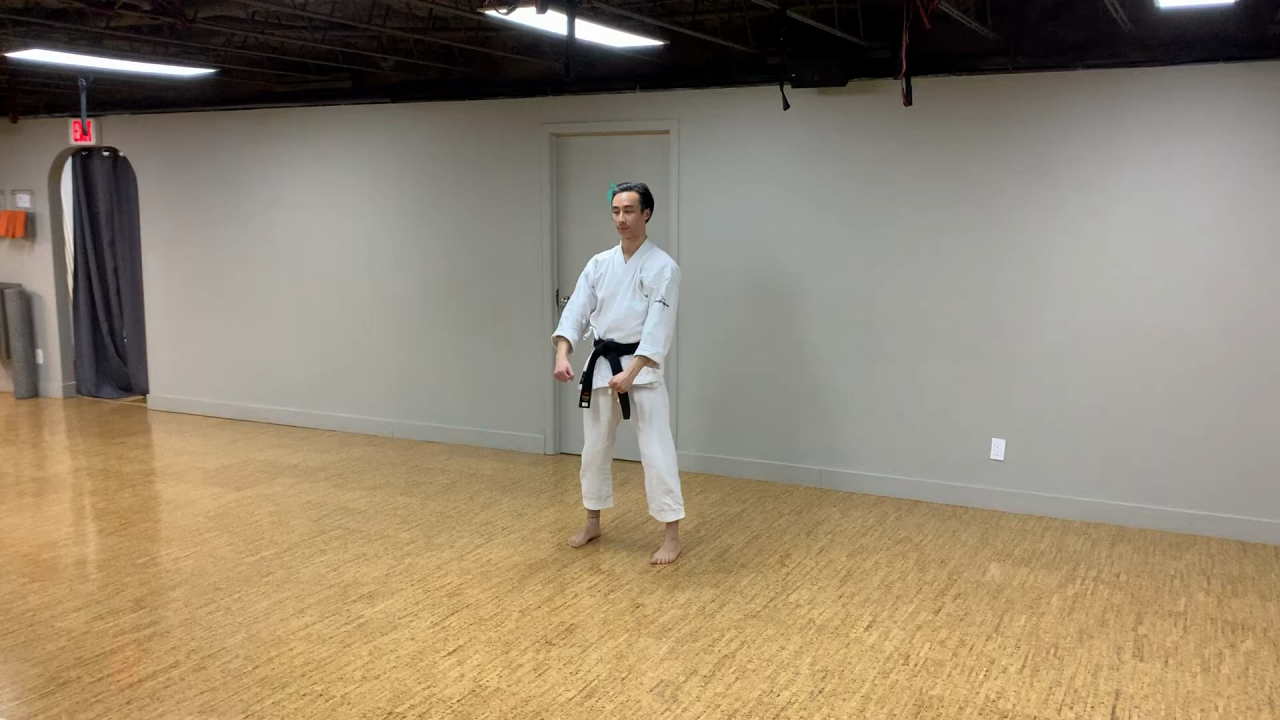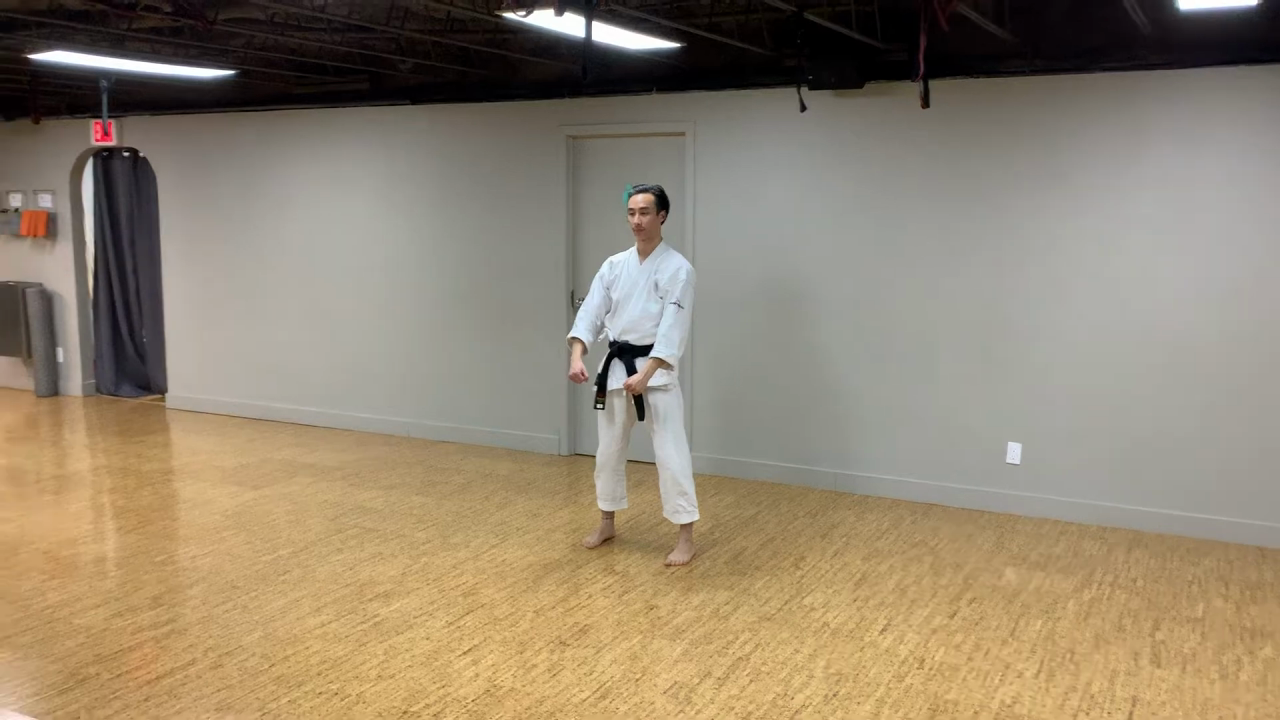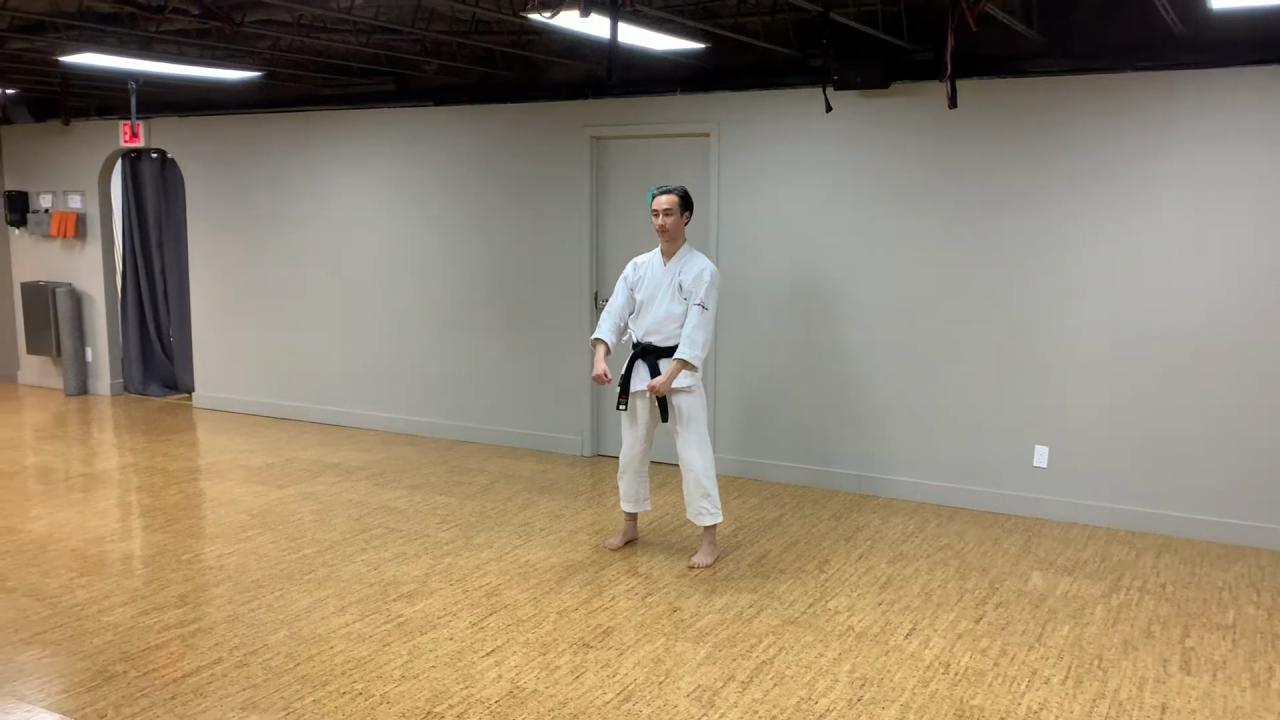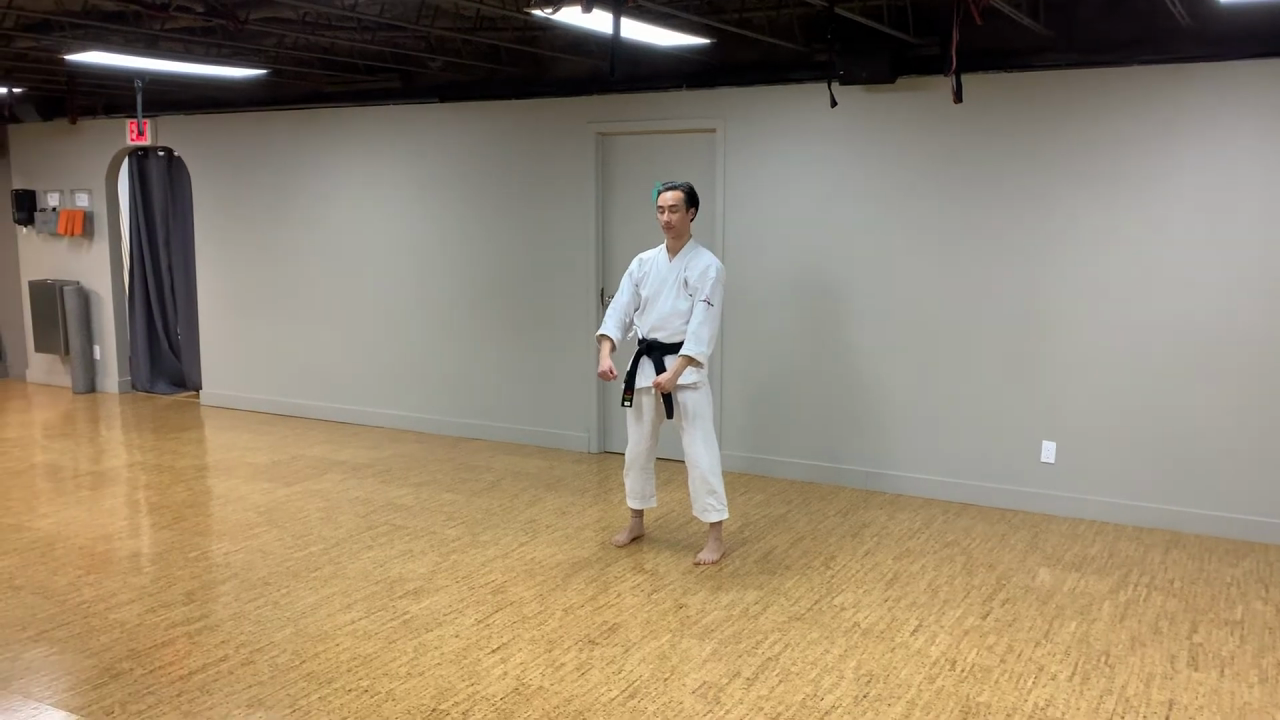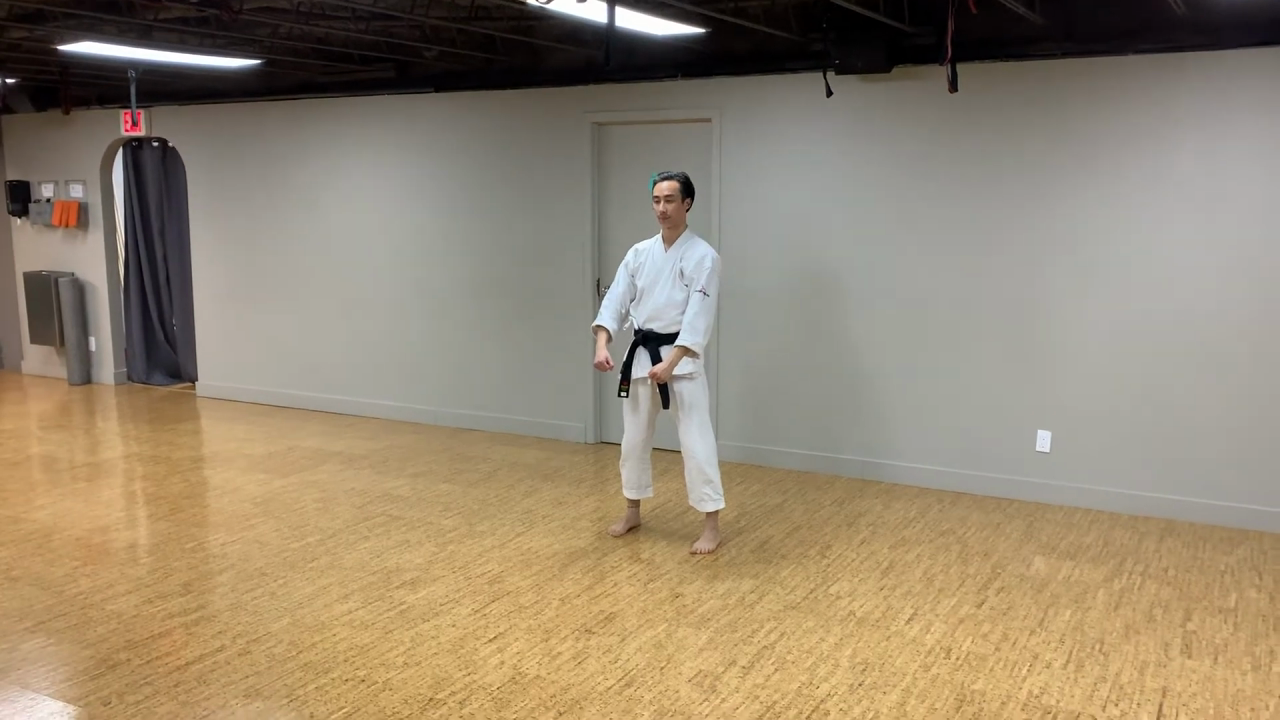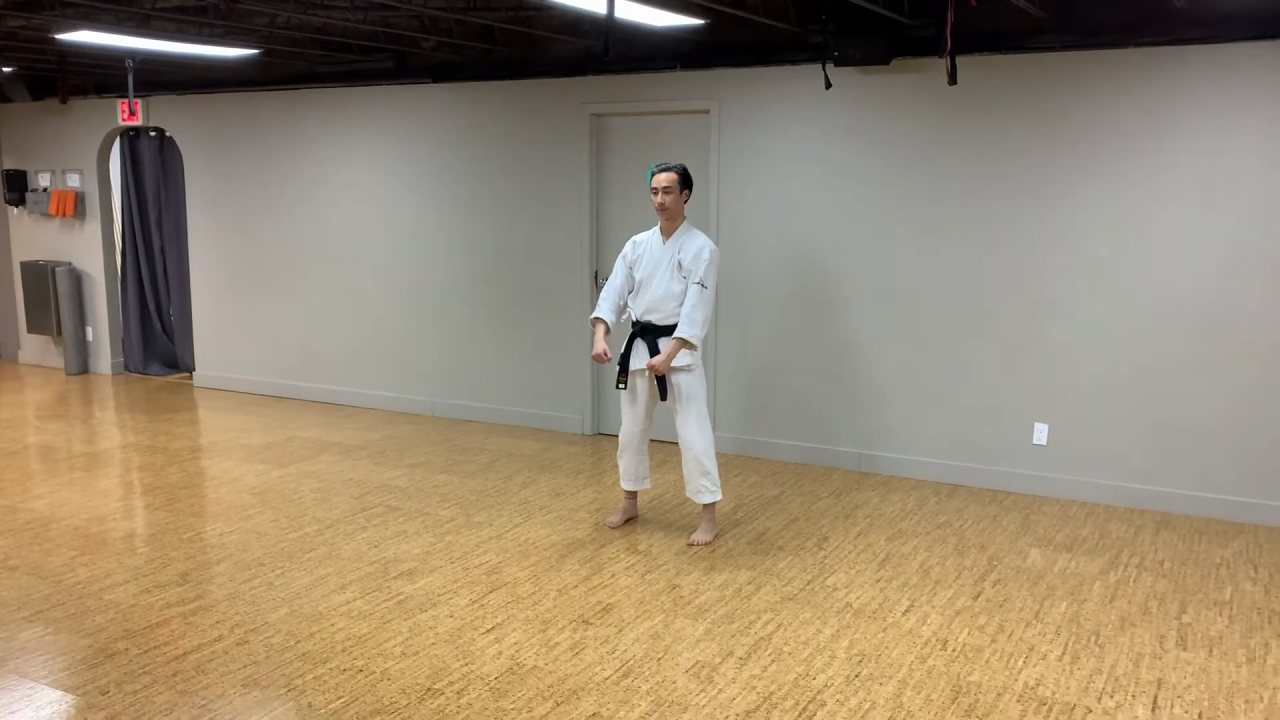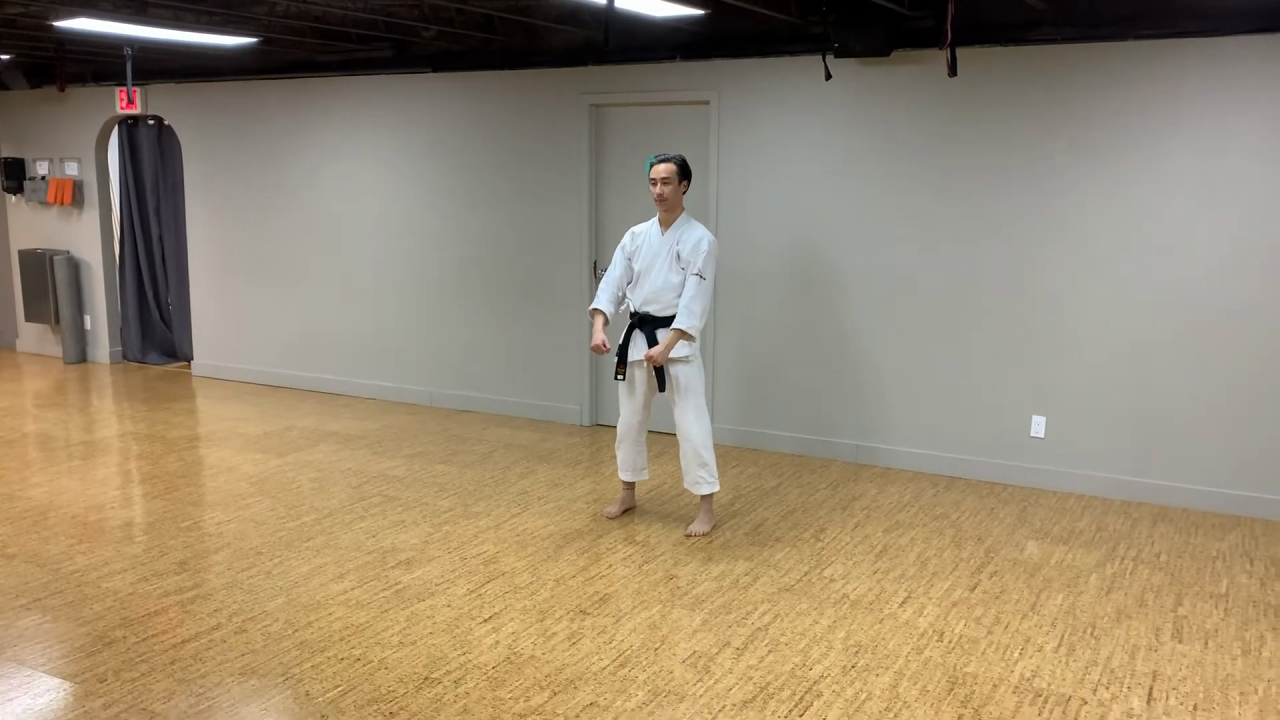
dt=0.4s
person 1, frame 1
left shoulder: (662, 267)
right shoulder: (599, 264)
left elbow: (658, 328)
right elbow: (576, 311)
left wrist: (630, 373)
right wrist: (562, 356)
left hip: (641, 368)
right hip: (600, 365)
left knee: (656, 451)
right knee: (595, 447)
left ankle: (671, 535)
right ankle: (592, 523)
person 1, frame 2
left shoulder: (677, 268)
right shoulder: (614, 265)
left elbow: (673, 330)
right elbow: (591, 314)
left wrist: (645, 375)
right wrist: (577, 357)
left hip: (656, 369)
right hip: (614, 367)
left knee: (670, 452)
right knee: (609, 449)
left ankle: (686, 537)
right ankle: (607, 524)
person 1, frame 3
left shoulder: (702, 270)
right shoulder: (638, 266)
left elbow: (697, 331)
right elbow: (614, 314)
left wrist: (669, 377)
right wrist: (600, 358)
left hip: (680, 371)
right hip: (638, 368)
left knee: (694, 454)
right knee: (632, 451)
left ankle: (709, 539)
right ankle: (630, 524)
person 1, frame 4
left shoulder: (707, 266)
right shoulder: (643, 262)
left elbow: (703, 328)
right elbow: (620, 311)
left wrist: (674, 373)
right wrist: (605, 354)
left hip: (686, 367)
right hip: (644, 364)
left knee: (699, 450)
right knee: (638, 447)
left ankle: (715, 536)
right ankle: (636, 522)
person 1, frame 5
left shoulder: (703, 256)
right shoulder: (639, 253)
left elbow: (699, 318)
right elbow: (616, 302)
left wrist: (670, 363)
right wrist: (602, 346)
left hip: (682, 358)
right hip: (640, 355)
left knee: (696, 440)
right knee: (634, 437)
left ankle: (711, 524)
right ankle: (633, 511)
person 1, frame 6
left shoulder: (701, 248)
right shoulder: (637, 245)
left elbow: (697, 310)
right elbow: (614, 293)
left wrist: (668, 355)
right wrist: (600, 337)
left hip: (680, 349)
right hip: (638, 346)
left knee: (693, 432)
right knee: (632, 428)
left ankle: (709, 516)
right ankle: (630, 503)
person 1, frame 7
left shoulder: (699, 239)
right shoulder: (636, 235)
left elbow: (695, 300)
right elbow: (613, 284)
left wrist: (666, 346)
right wrist: (599, 328)
left hip: (678, 340)
right hip: (636, 337)
left knee: (691, 423)
right knee: (630, 419)
left ankle: (706, 506)
right ankle: (628, 493)
